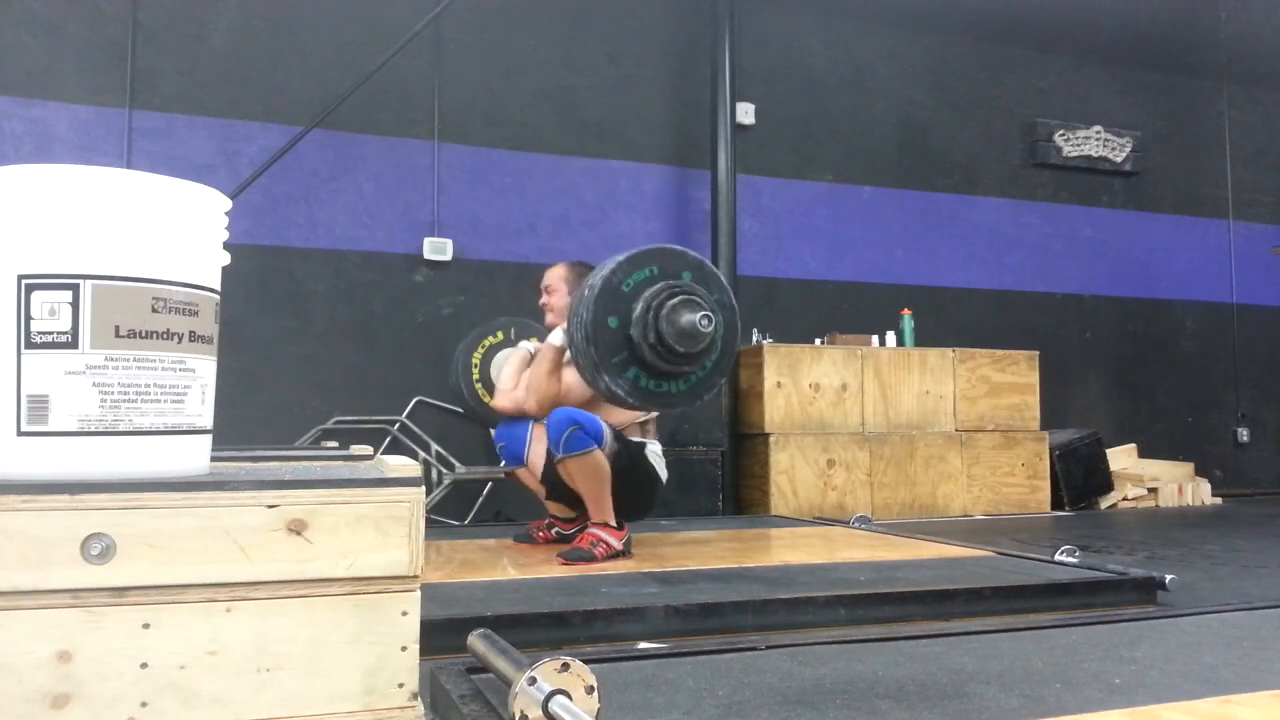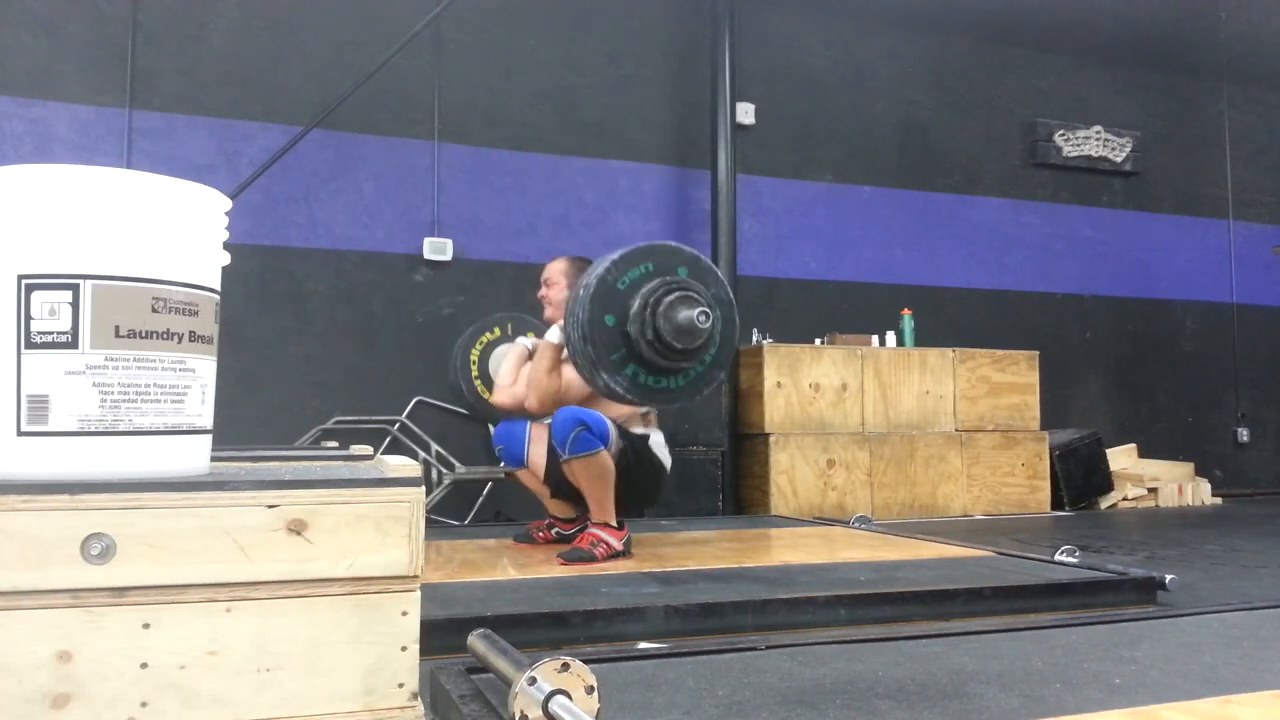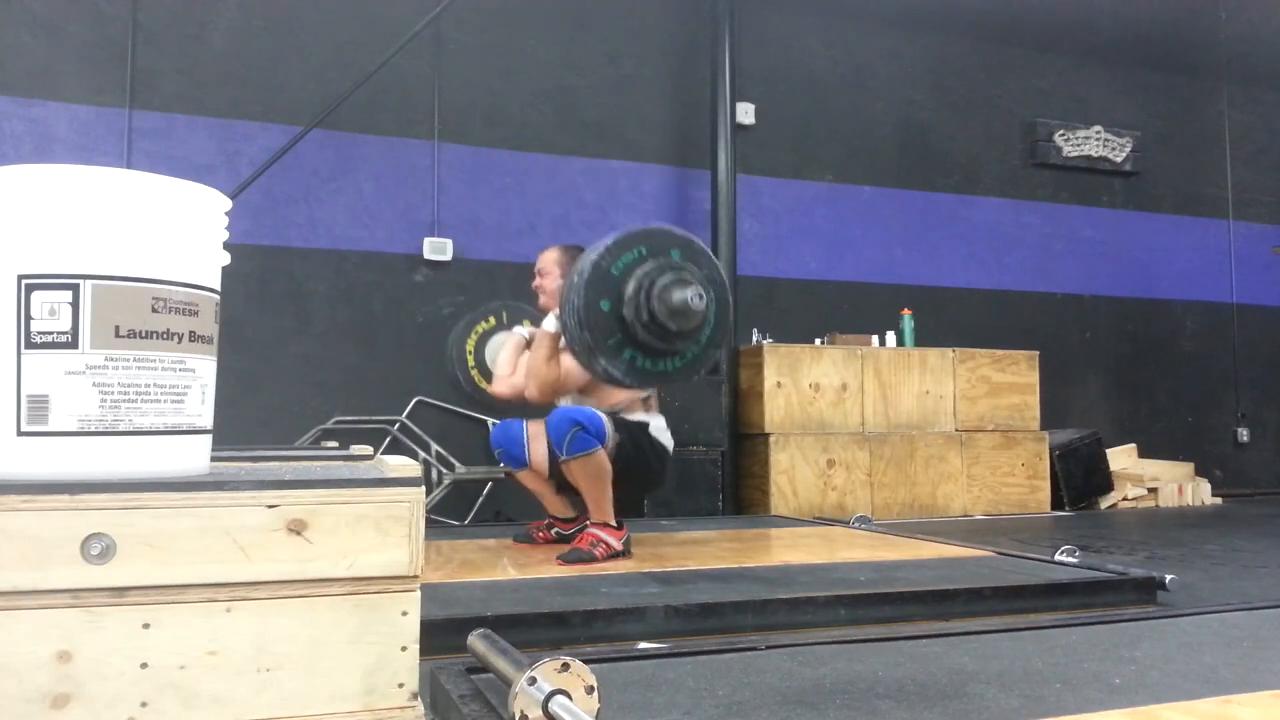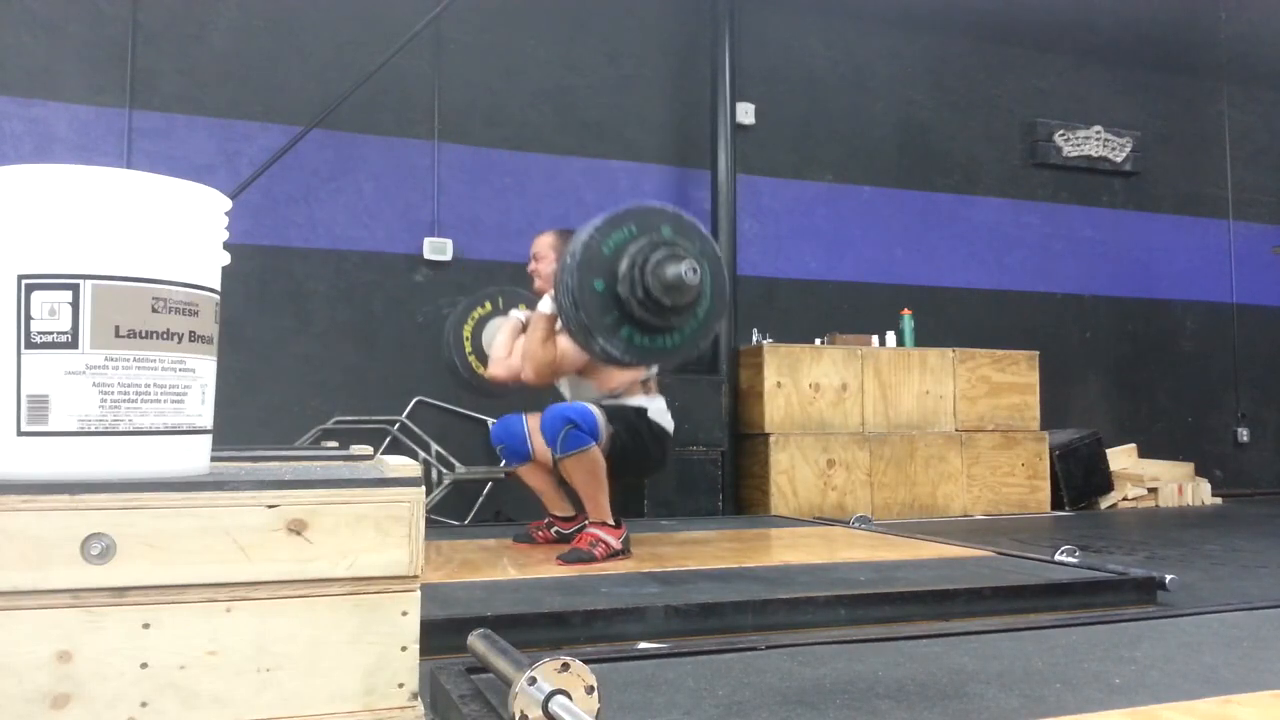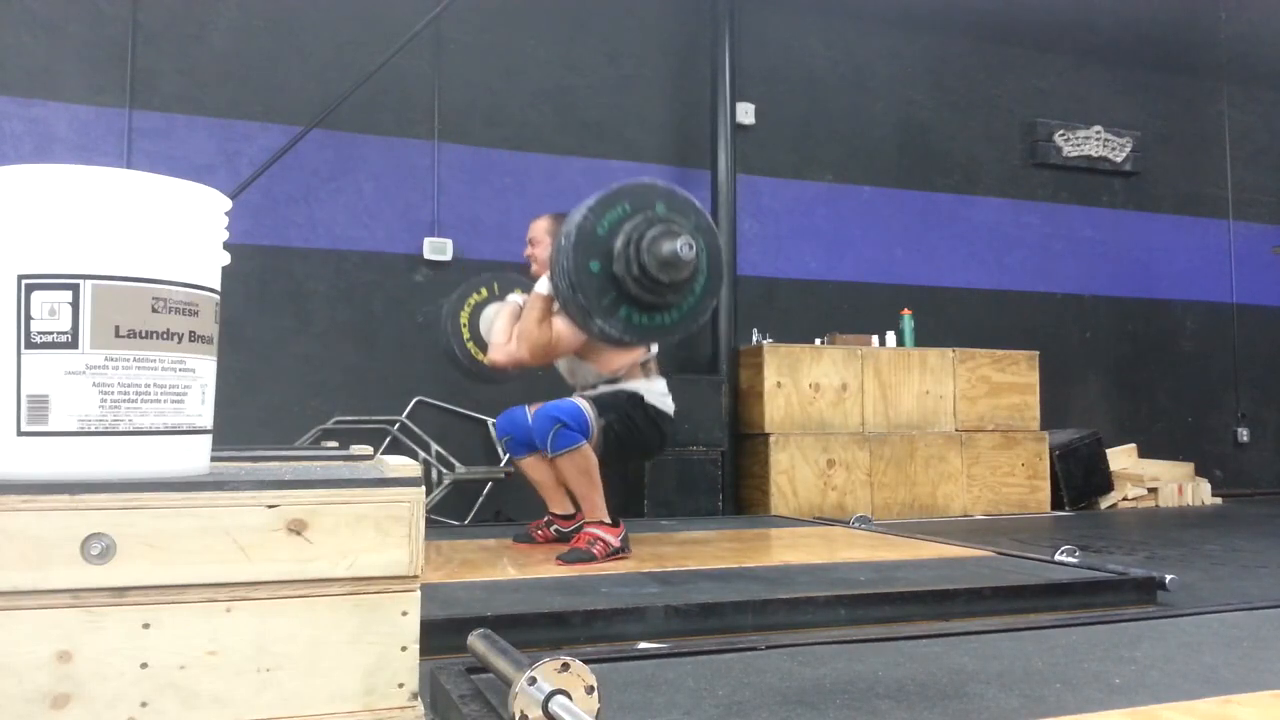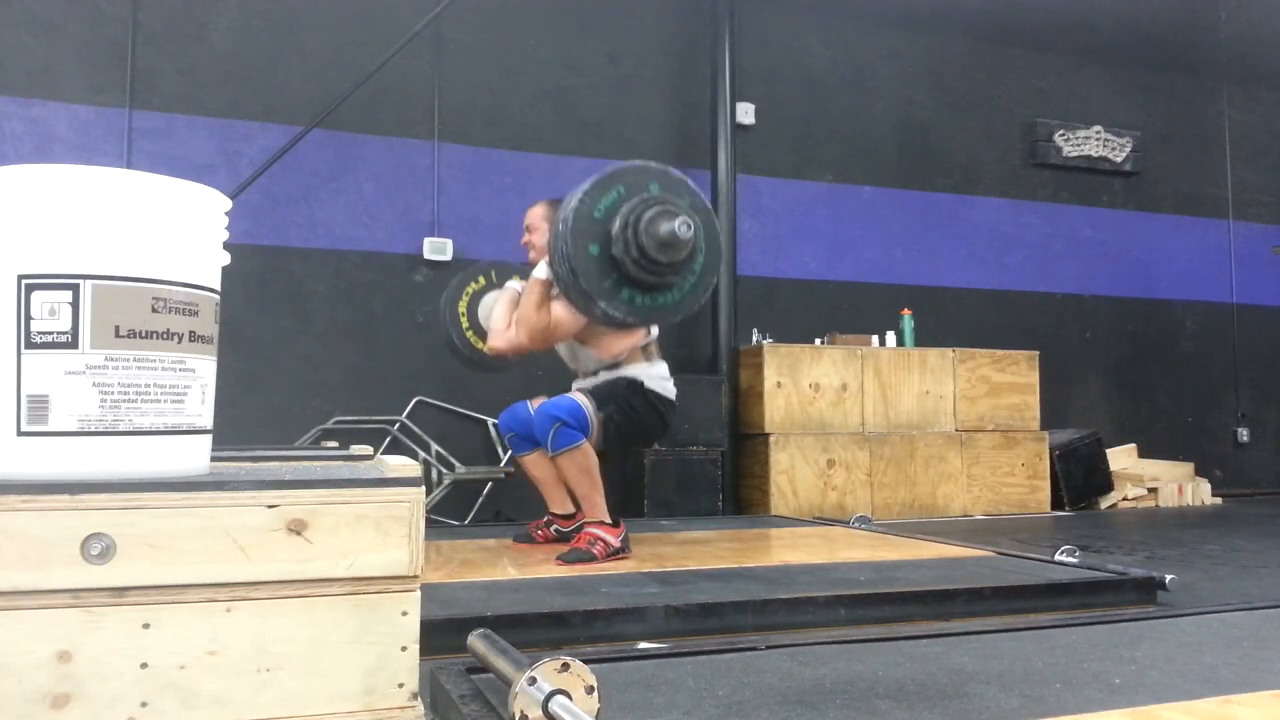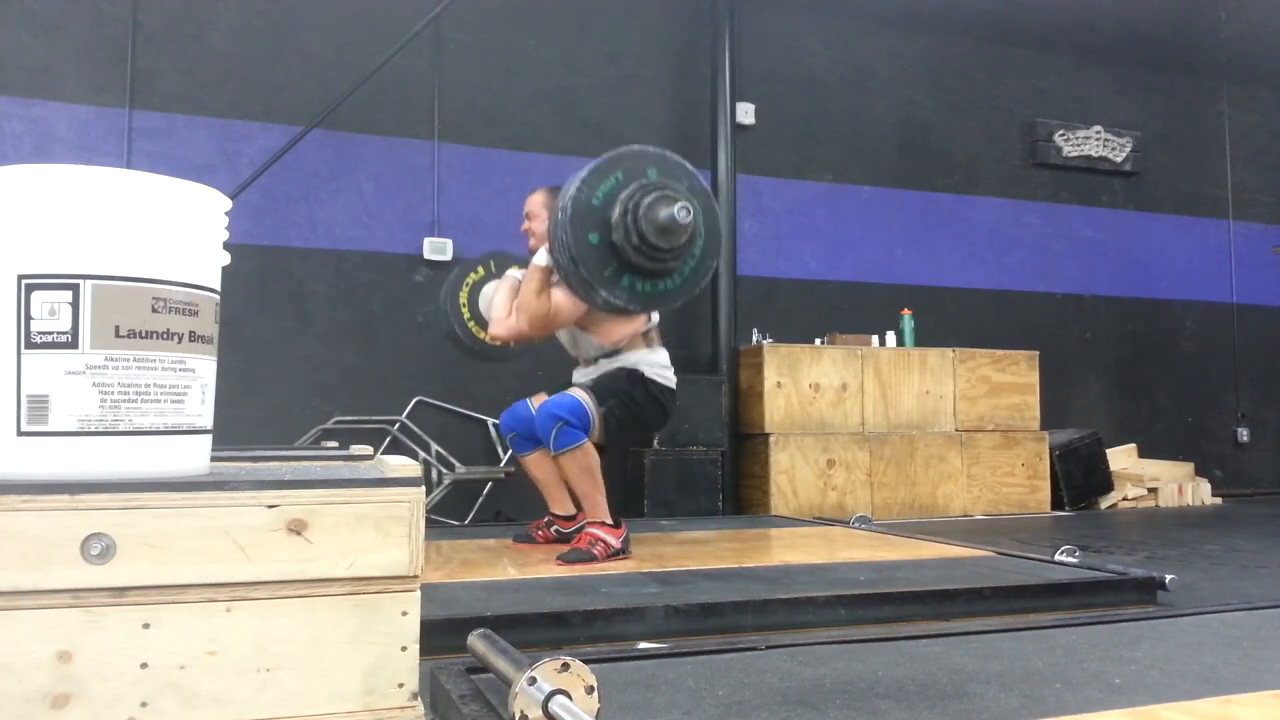
dt=0.1s
person 1, frame 1
right shoulder: (566, 352)
left elbow: (536, 403)
right elbow: (503, 400)
left wrist: (557, 340)
right wrist: (525, 348)
left hip: (635, 473)
right hip: (595, 465)
left knee: (567, 422)
right knee: (509, 432)
left ankle: (609, 530)
right ankle: (568, 521)
person 1, frame 2
right shoulder: (559, 347)
left elbow: (538, 402)
right elbow: (503, 396)
left wrist: (554, 338)
right wrist: (523, 344)
left hip: (639, 466)
right hip: (599, 457)
left knee: (571, 423)
right knee: (507, 434)
left ankle: (609, 531)
right ankle: (567, 521)
person 1, frame 3
right shoulder: (558, 336)
left elbow: (538, 391)
right elbow: (502, 386)
left wrist: (551, 325)
right wrist: (521, 333)
left hip: (641, 451)
right hip: (599, 453)
left knee: (566, 421)
right knee: (505, 436)
left ankle: (608, 531)
right ankle: (567, 520)
person 1, frame 4
right shoulder: (556, 319)
left elbow: (536, 373)
right elbow: (498, 369)
left wrist: (547, 307)
right wrist: (517, 317)
left hip: (642, 429)
right hip: (603, 427)
left knee: (562, 419)
right knee: (506, 432)
left ankle: (606, 530)
right ankle: (567, 521)
person 1, frame 5
right shoulder: (555, 303)
left elbow: (533, 354)
right elbow: (499, 354)
left wrist: (543, 288)
right wrist: (514, 302)
left hip: (642, 413)
right hip: (603, 413)
left knee: (552, 417)
right knee: (511, 425)
left ankle: (604, 529)
right ankle: (565, 519)
person 1, frame 6
right shoulder: (555, 286)
left elbow: (533, 338)
right elbow: (499, 341)
left wrist: (542, 272)
right wrist: (513, 287)
left hip: (642, 393)
right hip: (606, 390)
left knee: (552, 416)
right knee: (514, 423)
left ankle: (605, 529)
right ankle: (566, 519)
person 1, frame 7
right shoulder: (556, 275)
left elbow: (533, 325)
right elbow: (500, 329)
left wrist: (542, 259)
right wrist: (512, 276)
left hip: (643, 383)
right hip: (605, 382)
left knee: (554, 415)
right knee: (515, 422)
left ankle: (606, 530)
right ankle: (566, 519)
